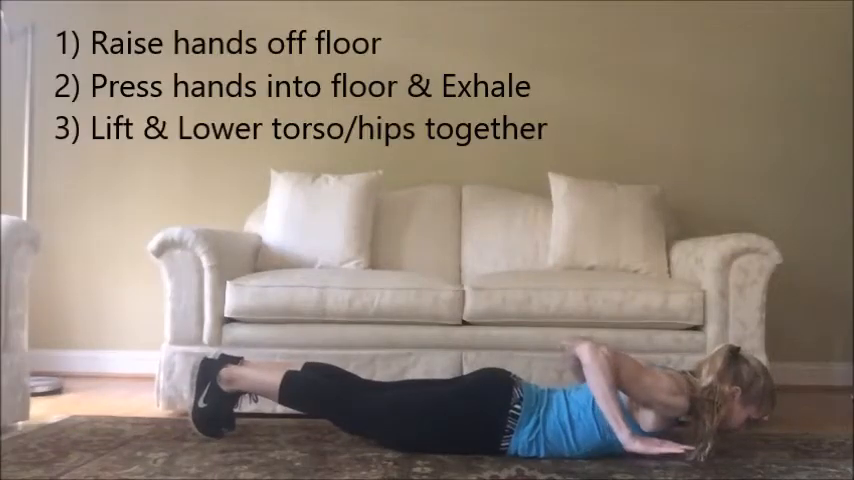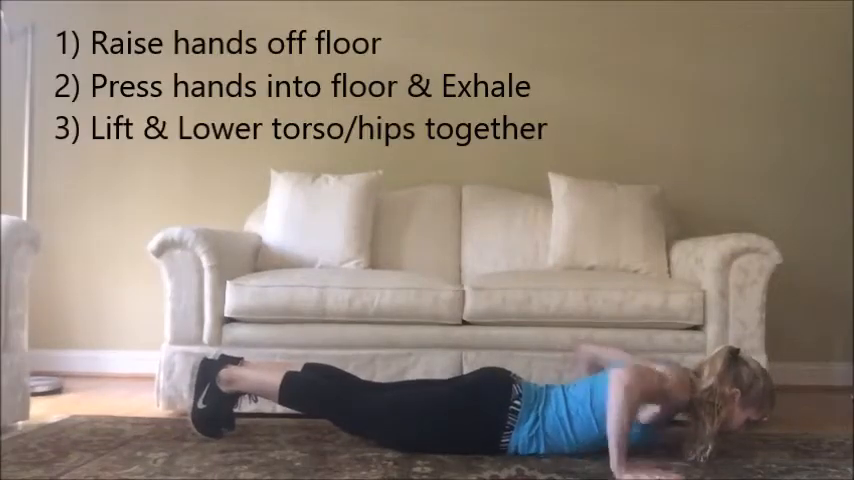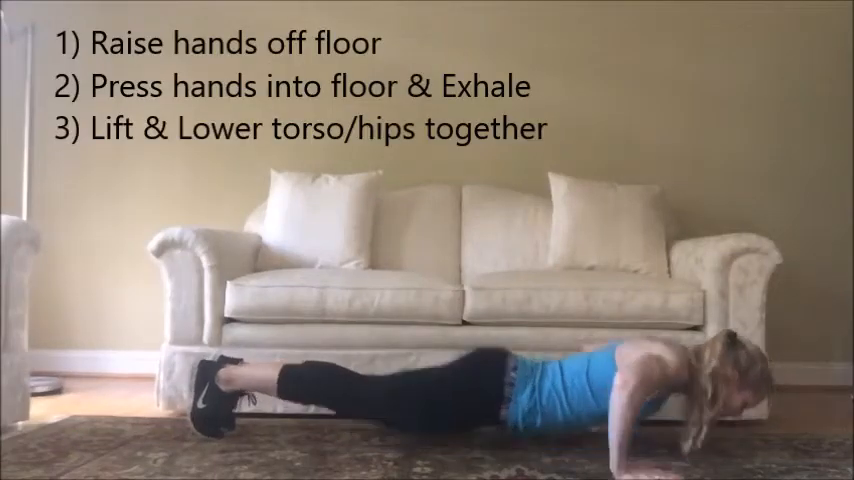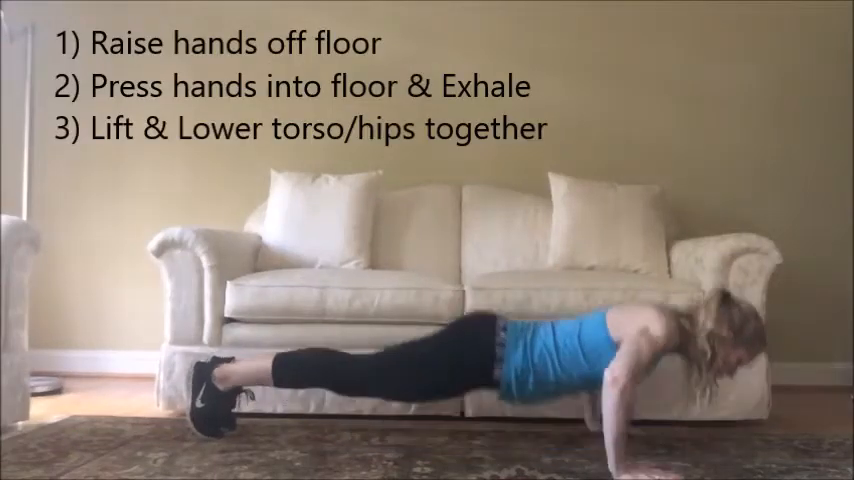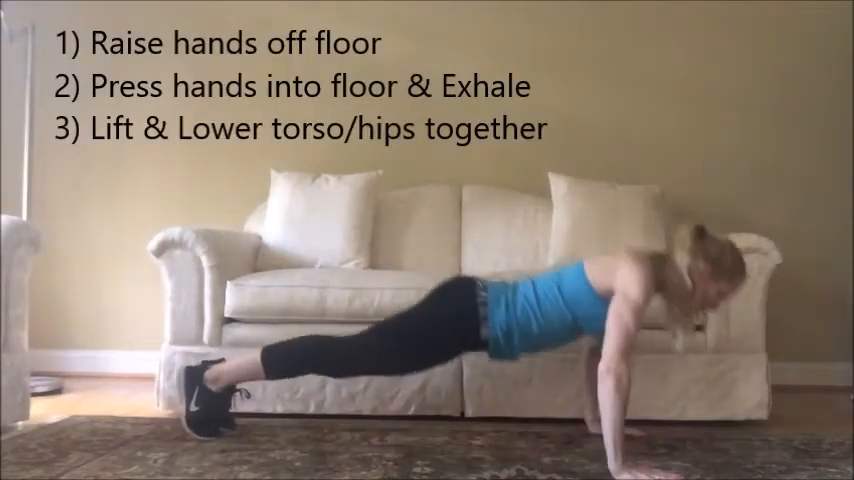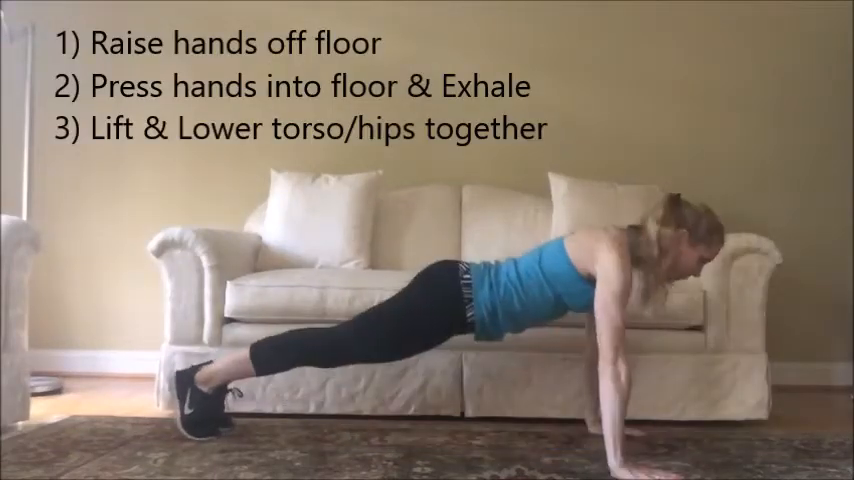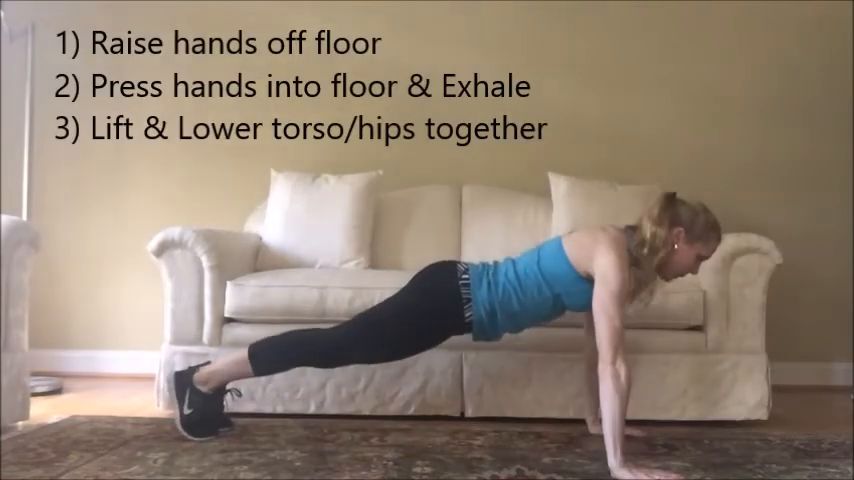
dt=0.2s
person 1, frame 1
left shoulder: (668, 385)
right shoulder: (673, 397)
left elbow: (576, 348)
right elbow: (594, 353)
right wrist: (627, 434)
left hip: (505, 404)
right hip: (496, 416)
left knee: (362, 395)
right knee: (355, 406)
left ankle: (234, 369)
right ankle: (228, 375)
person 1, frame 2
left shoulder: (665, 378)
right shoulder: (676, 386)
left elbow: (588, 351)
right elbow: (624, 380)
left wrist: (608, 421)
left hip: (504, 402)
right hip: (496, 414)
left knee: (364, 396)
right knee: (357, 408)
left ankle: (235, 371)
right ankle: (227, 377)
person 1, frame 3
left shoulder: (667, 357)
right shoulder: (674, 362)
right elbow: (626, 387)
left wrist: (604, 417)
left hip: (503, 381)
right hip: (494, 389)
left knee: (362, 391)
right knee: (359, 397)
left ankle: (232, 370)
right ankle: (225, 375)
person 1, frame 4
left shoulder: (659, 320)
right shoulder: (664, 327)
right elbow: (615, 382)
left wrist: (596, 420)
left hip: (495, 346)
right hip: (487, 353)
left knee: (358, 371)
right knee: (355, 374)
left ankle: (226, 370)
right ankle: (221, 379)
person 1, frame 5
left shoulder: (637, 271)
right shoulder: (639, 278)
left elbow: (597, 349)
right elbow: (610, 369)
left wrist: (595, 419)
left hip: (477, 310)
right hip: (469, 315)
left knee: (349, 355)
right knee: (349, 356)
left ankle: (218, 377)
right ankle: (213, 379)
person 1, frame 6
left shoulder: (619, 247)
right shoulder: (616, 256)
left elbow: (596, 346)
right elbow: (612, 363)
left wrist: (596, 419)
left hip: (461, 294)
right hip: (454, 297)
left knee: (339, 346)
right knee: (338, 345)
left ankle: (209, 379)
right ankle: (204, 378)
person 1, frame 7
left shoulder: (616, 248)
right shoulder: (613, 256)
left elbow: (595, 346)
right elbow: (611, 364)
left wrist: (597, 419)
left hip: (460, 294)
right hip: (452, 298)
left knee: (337, 346)
right knee: (337, 346)
left ankle: (209, 379)
right ankle: (203, 379)
